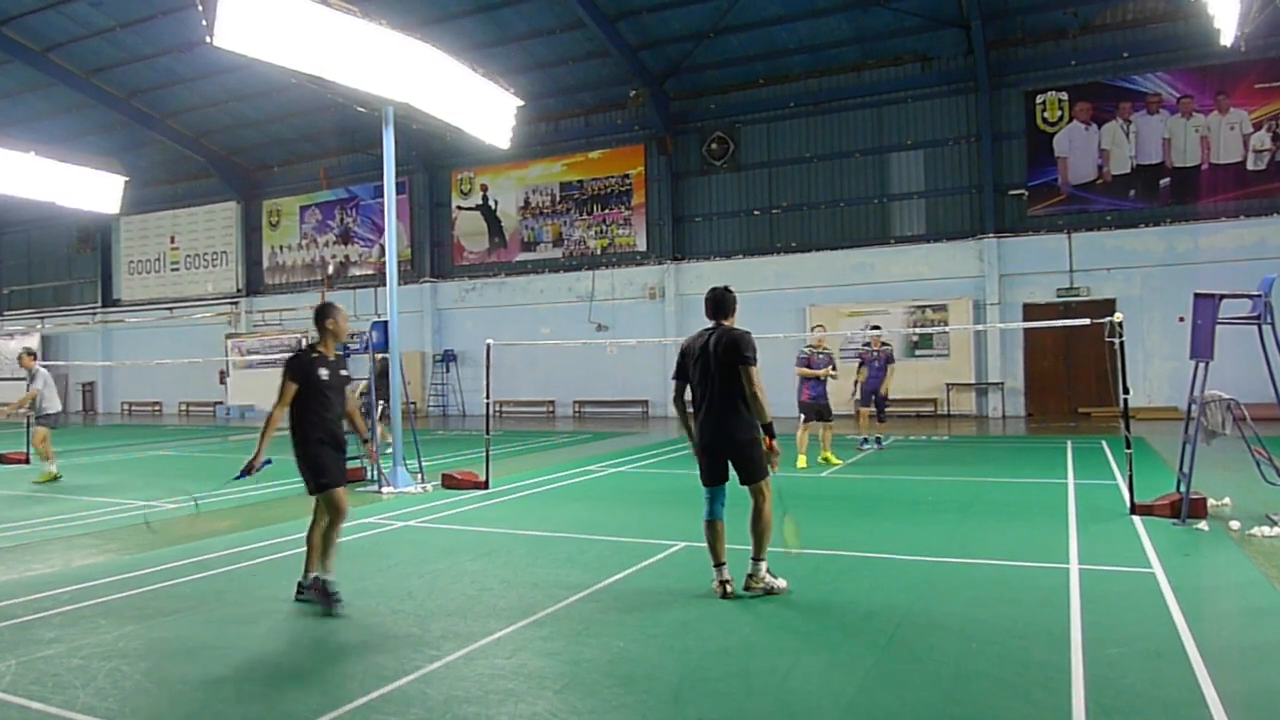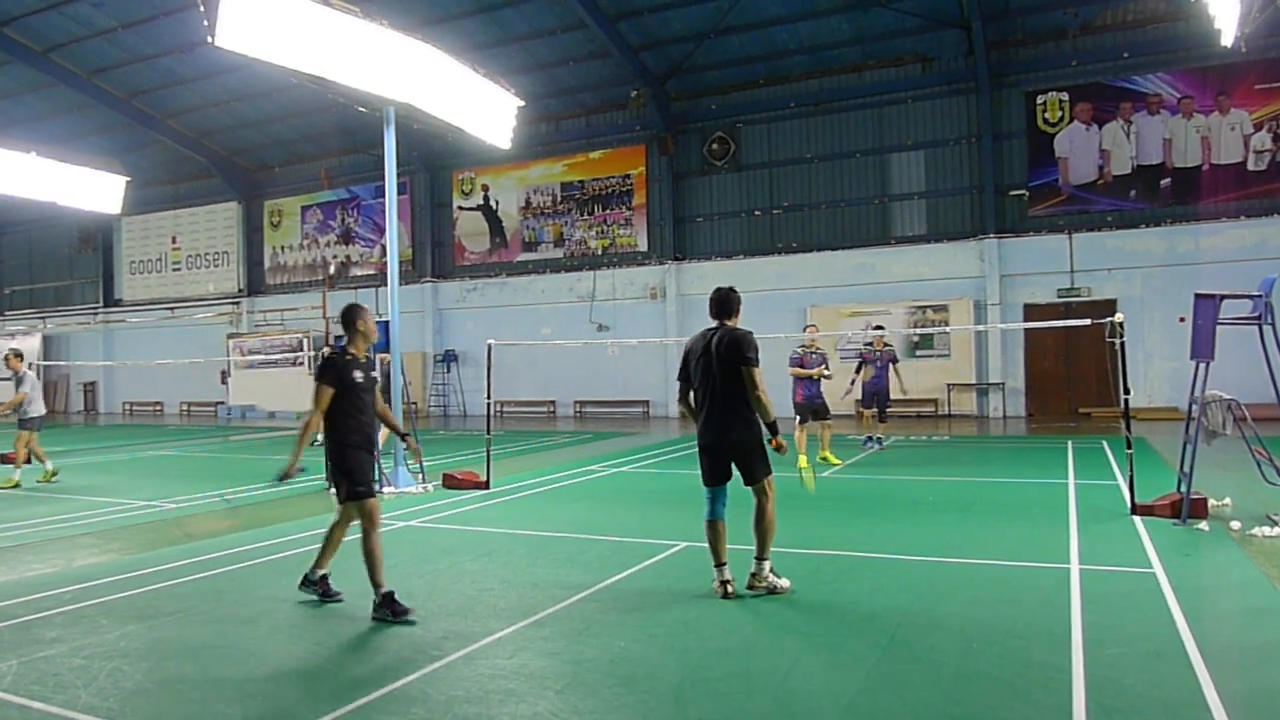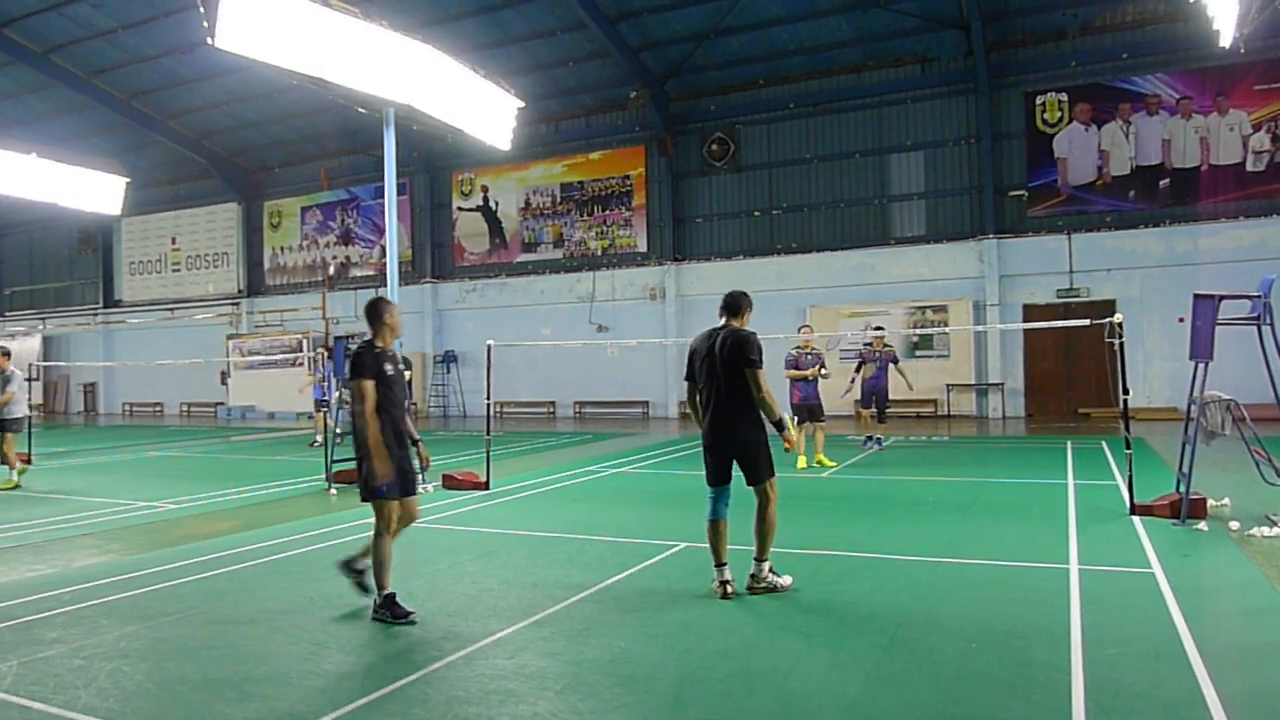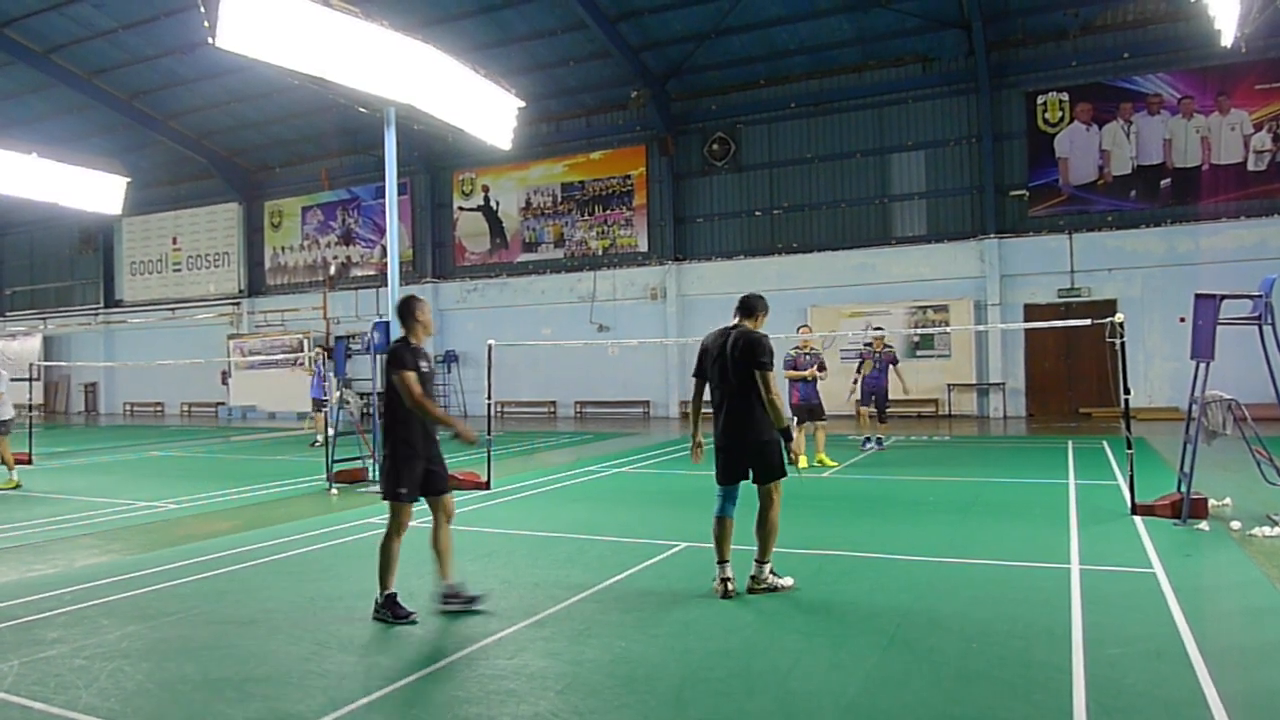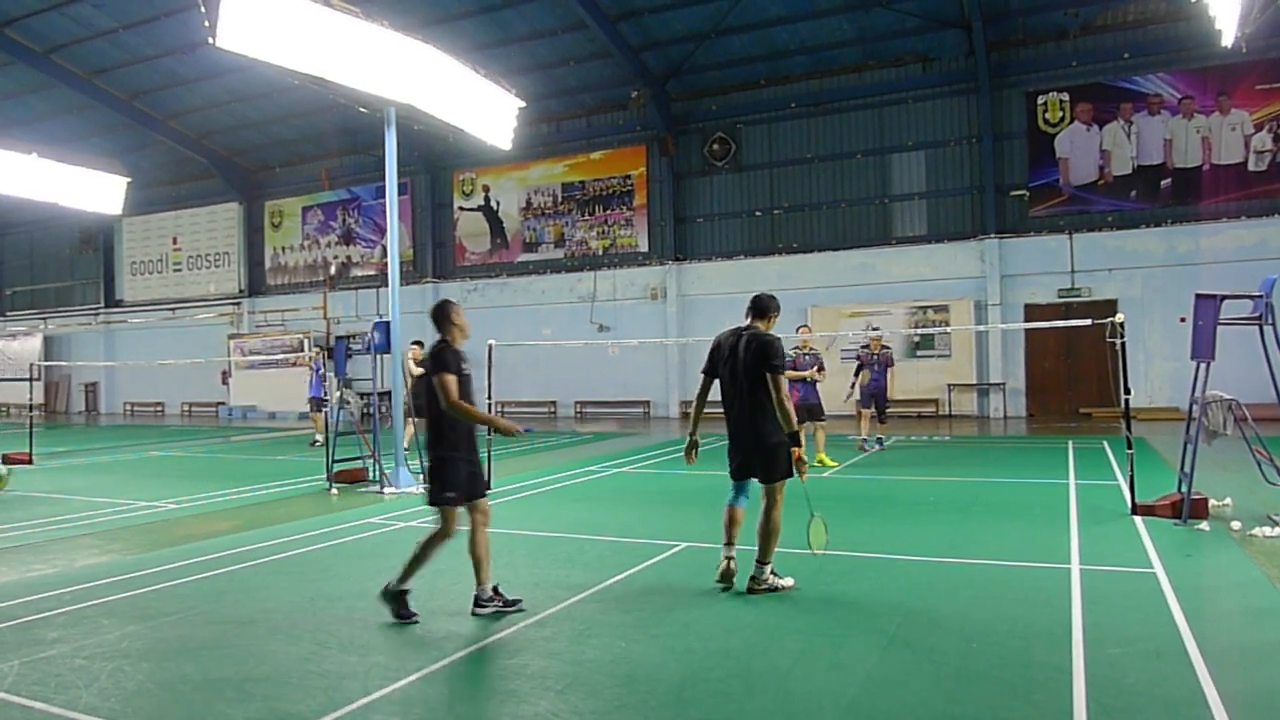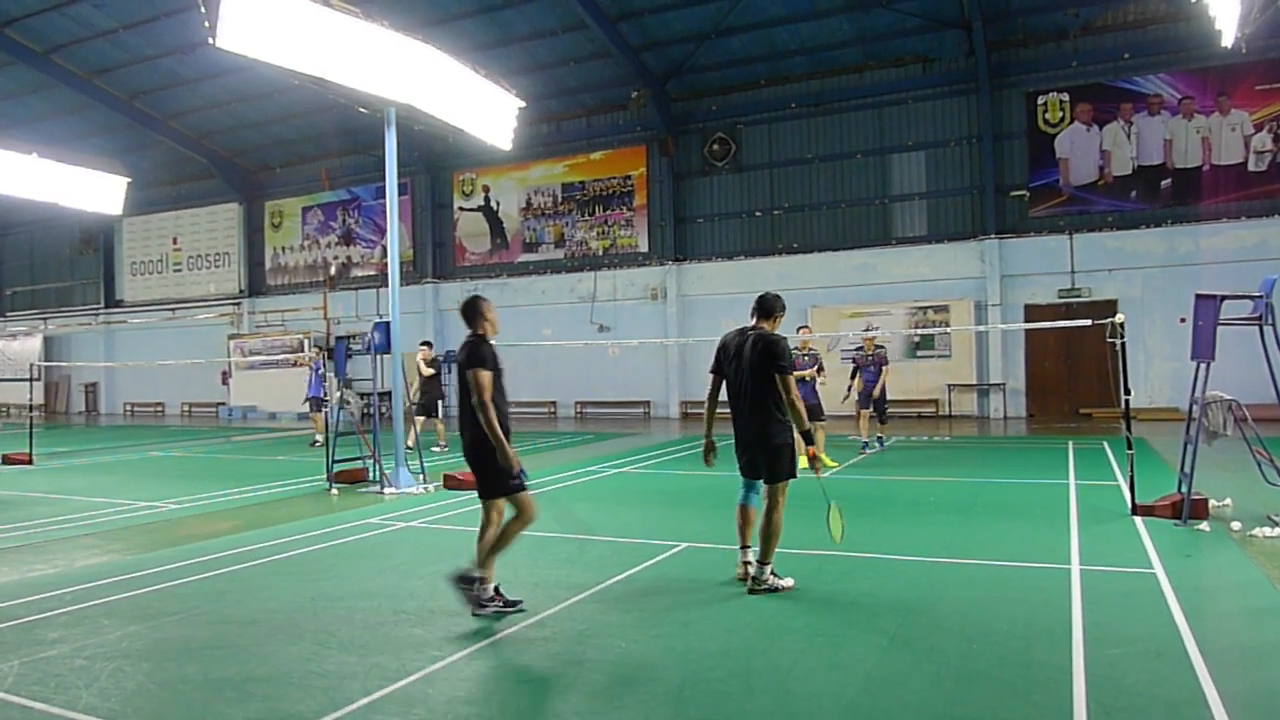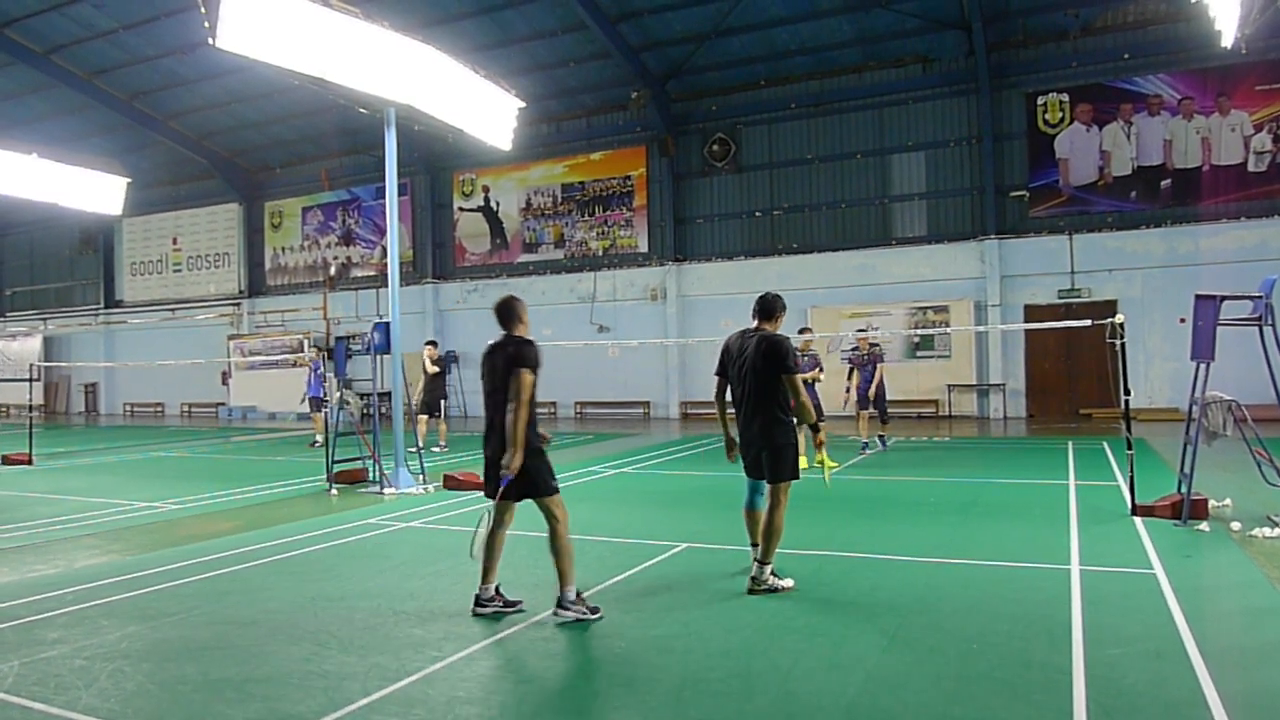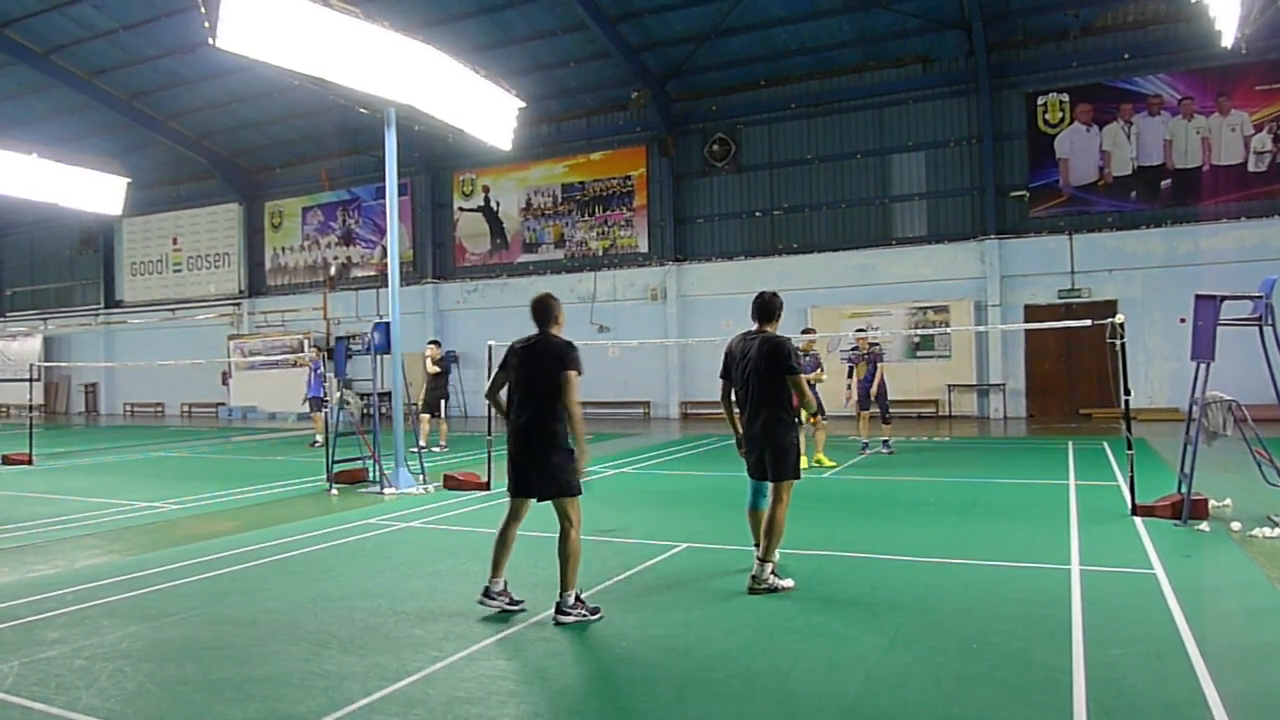
dt=0.2s
person 1, frame 1
left shoulder: (340, 362)
right shoulder: (302, 361)
right elbow: (280, 408)
left wrist: (366, 439)
right wrist: (260, 451)
left hip: (336, 446)
right hip: (313, 446)
left knee: (324, 513)
right knee: (340, 509)
left ankle: (309, 582)
right ankle: (324, 581)
person 1, frame 2
left shoulder: (368, 362)
right shoulder: (335, 363)
right elbow: (317, 414)
left wrist: (405, 436)
right wrist: (296, 459)
left hip: (365, 451)
right hip: (346, 452)
left knee: (347, 517)
right knee: (372, 521)
left ankle: (315, 578)
right ankle: (383, 600)
person 1, frame 3
left shoulder: (392, 356)
right shoulder: (365, 356)
right elbow: (366, 411)
left wrist: (416, 442)
right wrist: (377, 456)
left hip: (399, 450)
right hip: (378, 452)
left knee: (409, 514)
right knee: (387, 522)
left ankle: (357, 563)
right ankle: (384, 601)
person 1, frame 4
left shoulder: (420, 353)
right shoulder: (400, 352)
right elbow: (415, 400)
right wrist: (456, 425)
left hip: (427, 448)
right hip: (404, 451)
left knee: (444, 513)
right knee: (399, 524)
left ankle: (449, 590)
right ankle: (385, 600)
person 1, frame 5
left shoulder: (454, 354)
right shoulder: (443, 353)
right elbow: (451, 404)
right wrist: (495, 423)
left hip: (465, 451)
right hip: (448, 454)
left knee: (481, 518)
right knee: (448, 528)
left ankle: (486, 595)
right ankle: (397, 589)
person 1, frame 6
left shoulder: (472, 348)
right shoulder: (480, 347)
right elbow: (482, 401)
right wrist: (502, 445)
left hip: (480, 445)
right hip: (489, 446)
left knee: (493, 516)
right knee: (526, 512)
left ankle: (486, 593)
right ankle: (473, 575)
person 1, frame 7
left shoulder: (491, 351)
right shoulder: (524, 348)
right elbow: (519, 401)
right wrist: (515, 450)
left hip: (495, 446)
right hip: (519, 447)
left knee: (502, 518)
right knee: (558, 519)
left ankle: (486, 594)
right ankle: (568, 599)
person 1, frame 8
left shoulder: (517, 349)
right shoulder: (564, 350)
left elbow: (492, 393)
right elbow: (570, 404)
right wrist: (581, 451)
left hip: (518, 444)
right hip: (551, 447)
left knee: (514, 515)
right knee: (571, 522)
left ankle: (495, 588)
right ankle: (568, 602)
person 2, frame 1
left shoulder: (690, 344)
right shoulder: (740, 339)
left elbow: (678, 397)
right elbow: (753, 390)
left wrist: (693, 436)
right wrist: (769, 433)
left hip: (707, 436)
right hip: (741, 432)
left knee: (713, 501)
right knee: (762, 496)
left ankle: (721, 577)
right ankle: (758, 573)
person 2, frame 2
left shoulder: (693, 344)
right shoulder: (742, 339)
left elbow: (683, 398)
right elbow: (756, 391)
right wrist: (774, 431)
left hip: (709, 436)
right hip: (743, 432)
left knee: (715, 501)
right knee: (765, 496)
left ankle: (722, 577)
right ankle: (761, 572)
person 2, frame 3
left shoulder: (698, 343)
right shoulder: (745, 339)
left elbow: (691, 397)
right elbow: (760, 392)
right wrist: (782, 427)
left hip: (713, 436)
right hip: (748, 433)
left knee: (717, 501)
right knee: (766, 497)
left ankle: (722, 577)
right ankle: (760, 573)
person 2, frame 4
left shoulder: (710, 341)
right shoulder: (757, 341)
left elbow: (697, 394)
right elbow: (769, 395)
left wrist: (696, 434)
right wrist: (788, 436)
left hip: (726, 435)
right hip: (760, 434)
left knee: (725, 499)
right knee: (769, 499)
left ankle: (723, 575)
right ankle: (761, 575)
person 2, frame 5
left shoulder: (721, 341)
right shoulder: (769, 343)
left elbow: (703, 392)
right elbow: (781, 398)
left wrist: (693, 434)
right wrist: (796, 443)
left hip: (737, 434)
right hip: (769, 435)
left knee: (739, 491)
right knee: (773, 500)
left ankle: (728, 558)
right ankle: (762, 575)
person 2, frame 6
left shoulder: (727, 341)
right shoulder: (775, 343)
left elbow: (712, 394)
right elbow: (791, 398)
left wrist: (708, 436)
right wrist: (809, 442)
left hip: (743, 434)
right hip: (773, 434)
left knee: (749, 488)
right knee: (775, 499)
left ankle: (745, 560)
right ankle: (762, 575)
person 2, frame 7
left shoulder: (731, 343)
right shoulder: (779, 344)
left elbow: (719, 395)
right elbow: (798, 396)
left wrist: (727, 434)
right wrist: (816, 429)
left hip: (747, 434)
right hip: (777, 433)
left knee: (755, 489)
right knee: (777, 499)
left ankle: (758, 555)
right ankle: (761, 575)
person 2, frame 8
left shoulder: (734, 345)
right shoulder: (780, 345)
left elbow: (725, 396)
right elbow: (803, 394)
left wrist: (737, 432)
right wrist: (813, 411)
left hip: (752, 433)
right hip: (780, 432)
left knee: (757, 490)
right knee: (780, 498)
left ankle: (763, 554)
right ankle: (762, 574)
